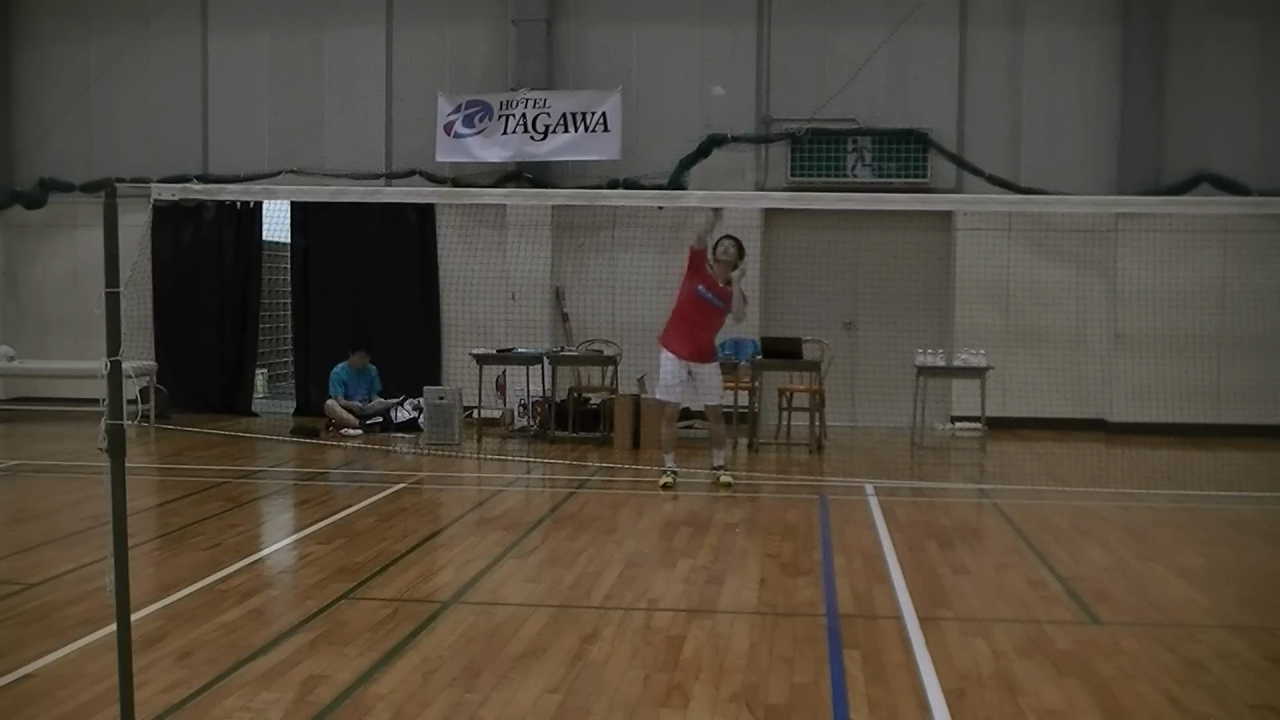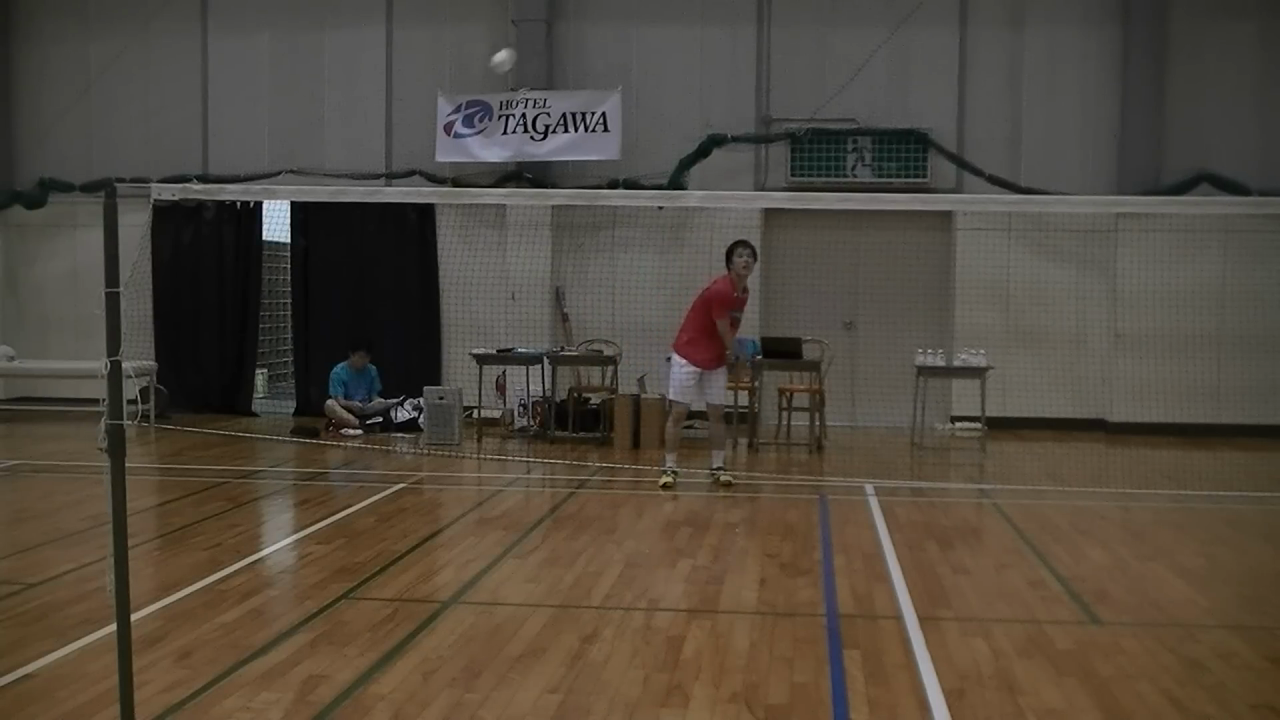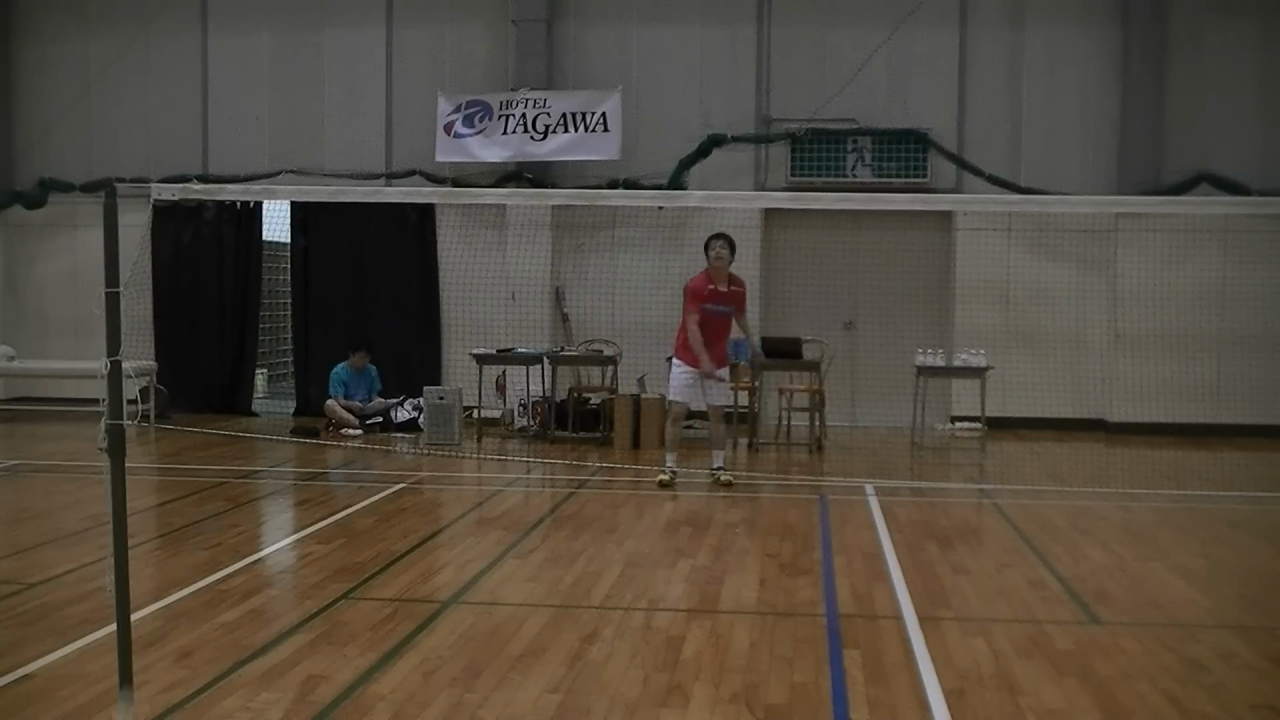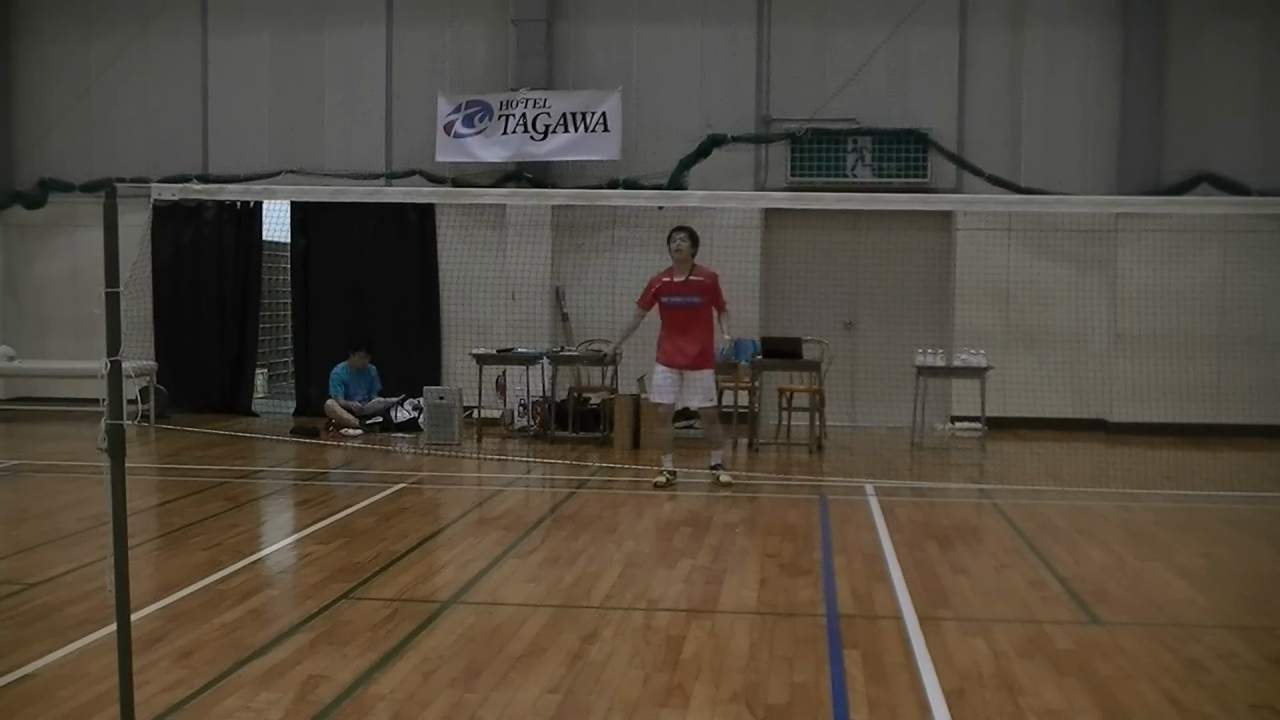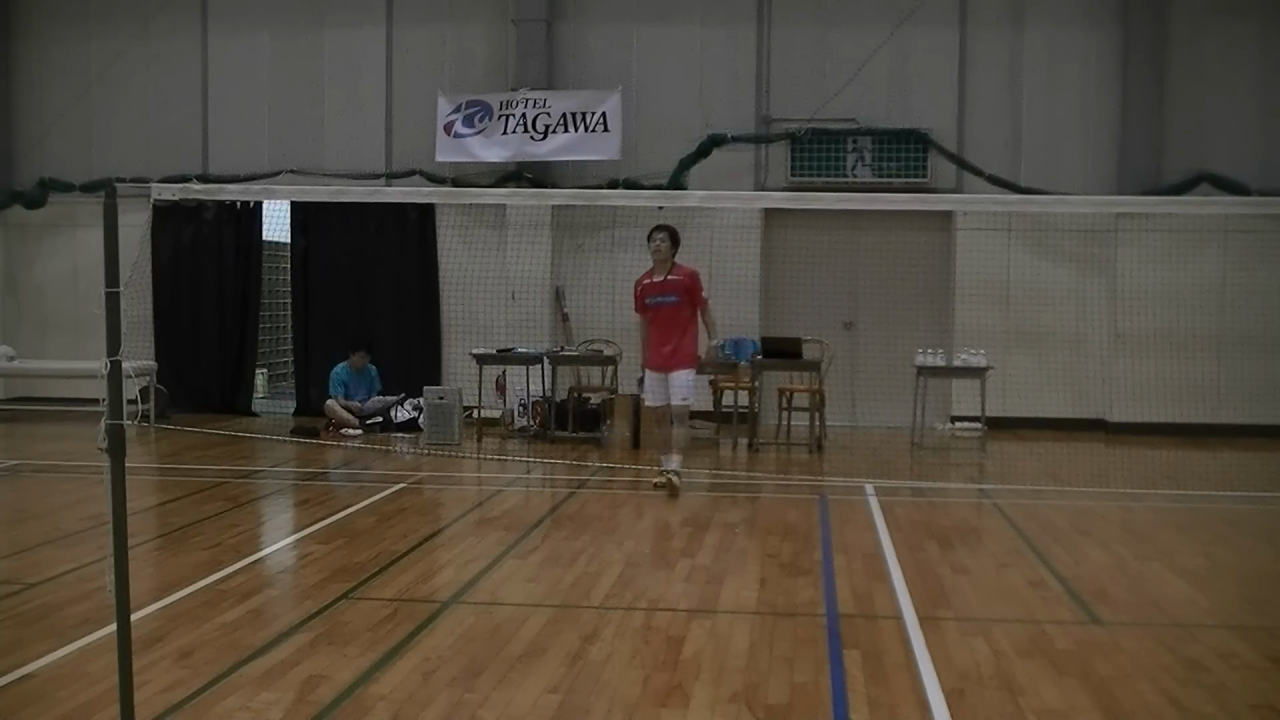
dt=0.4s
person 1, frame 1
left shoulder: (734, 290)
right shoulder: (698, 266)
left elbow: (738, 316)
right elbow: (700, 241)
left wrist: (737, 282)
right wrist: (713, 220)
left hip: (706, 358)
right hip: (674, 352)
left knee: (714, 413)
right knee: (670, 412)
left ankle: (719, 466)
right ankle: (669, 468)
person 1, frame 2
left shoulder: (743, 291)
right shoulder: (721, 290)
right elbow: (724, 331)
left wrist: (730, 352)
right wrist: (736, 354)
left hip: (715, 360)
right hip: (688, 355)
left knee: (717, 413)
right knee: (678, 412)
left ankle: (718, 467)
right ankle: (669, 468)
person 1, frame 3
left shoulder: (738, 286)
right shoulder: (696, 286)
right elbow: (691, 326)
left wrist: (752, 340)
right wrist: (704, 361)
left hip: (718, 360)
right hip: (689, 358)
left knee: (717, 414)
right knee: (676, 412)
left ankle: (718, 467)
right ankle: (670, 467)
person 1, frame 4
left shoulder: (708, 278)
right shoulder: (658, 282)
left elbow: (722, 311)
right elbow: (639, 315)
left wrist: (725, 335)
right wrist: (618, 343)
left hip: (700, 359)
right hip: (667, 359)
left knee: (709, 414)
right knee: (663, 413)
left ankle: (717, 464)
right ankle: (668, 468)
person 1, frame 5
left shoulder: (688, 276)
right shoulder: (642, 284)
left elbow: (704, 310)
left wrist: (713, 341)
right wrist: (643, 356)
left hip: (683, 359)
right hip: (654, 360)
left knee: (680, 414)
right knee: (658, 416)
left ankle: (675, 471)
right ankle: (665, 467)
